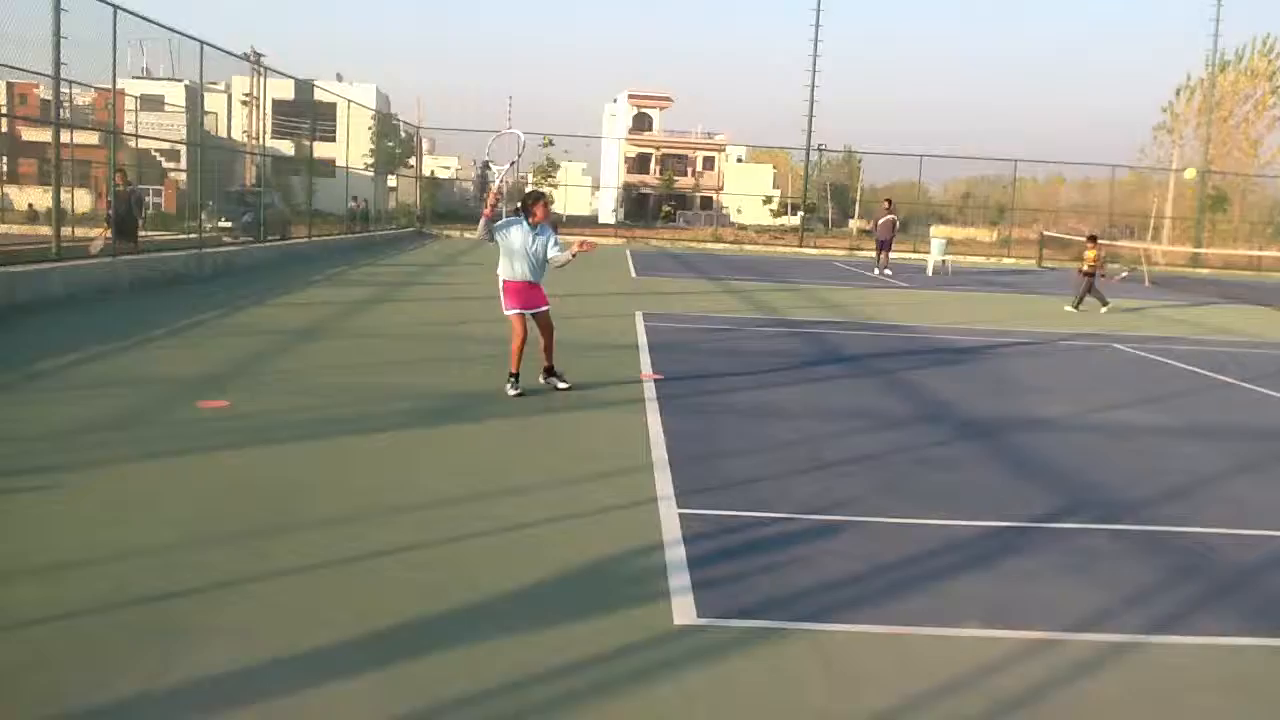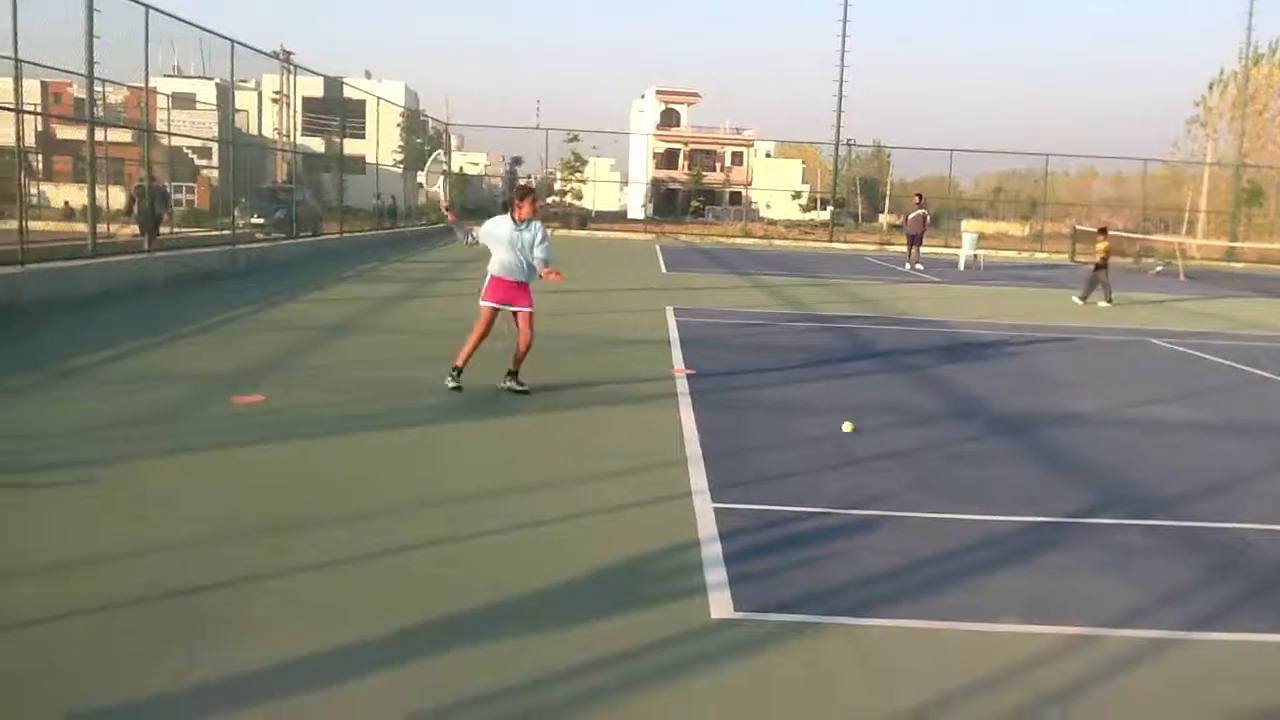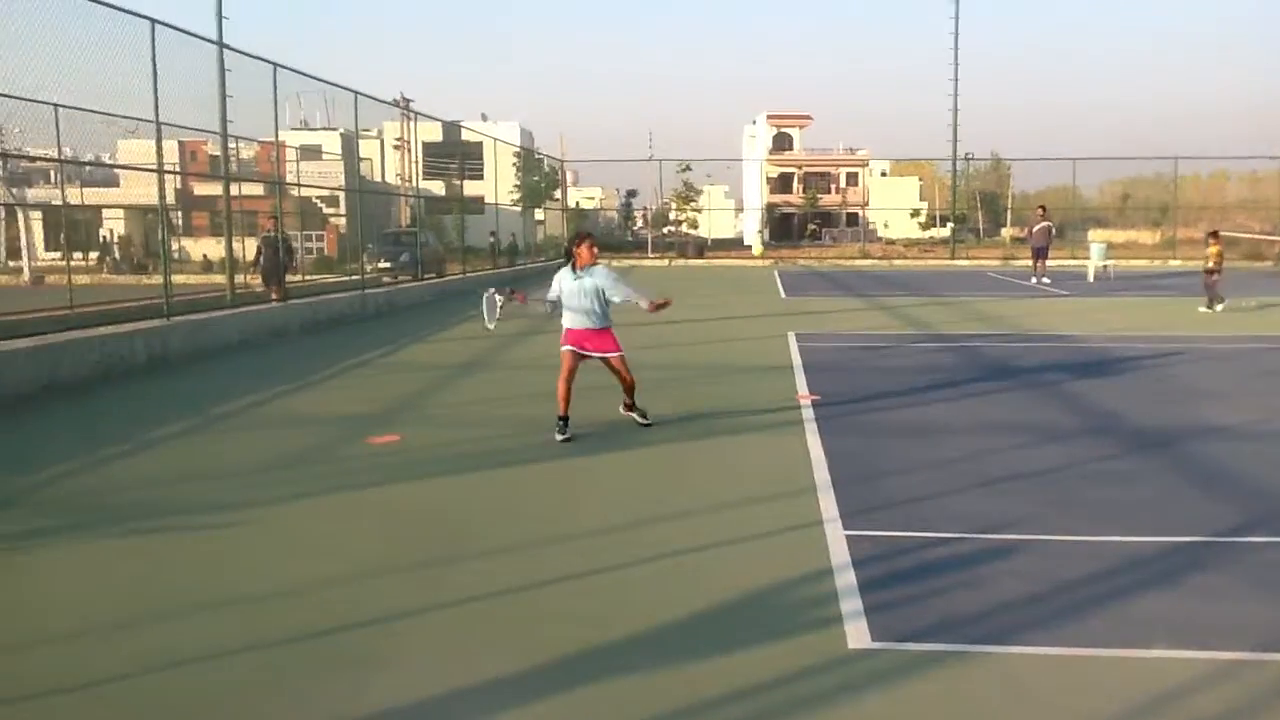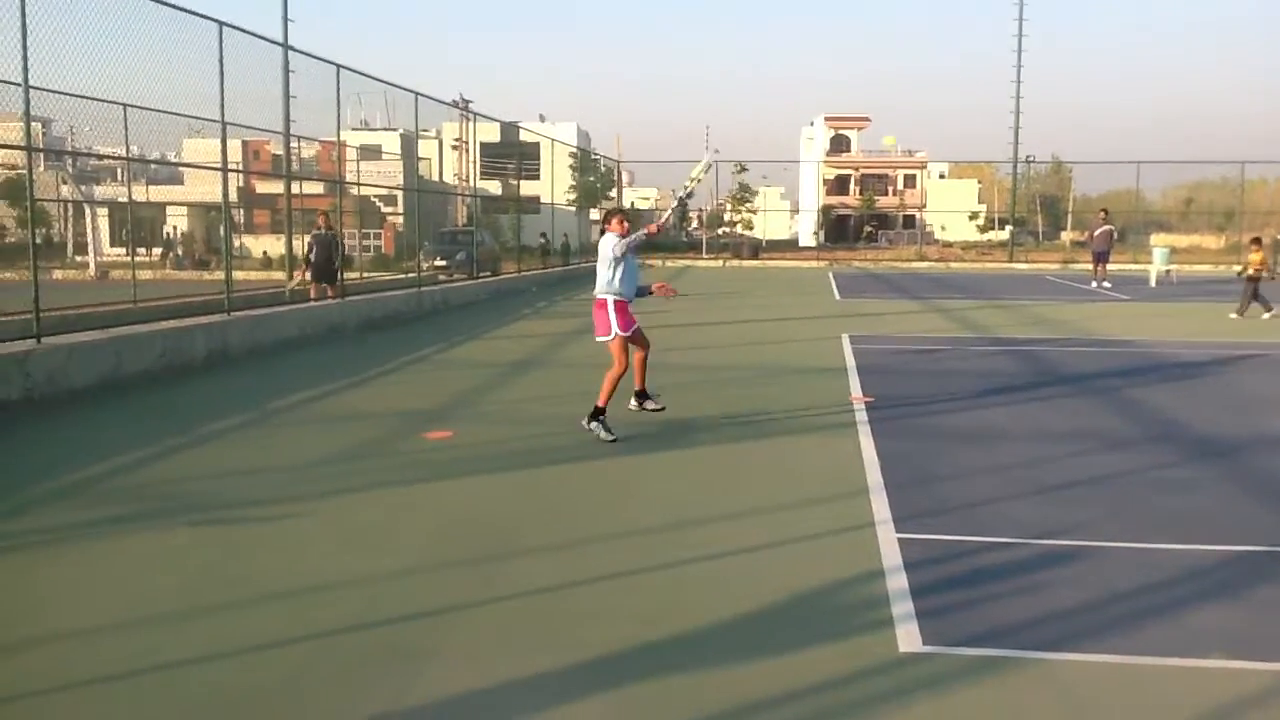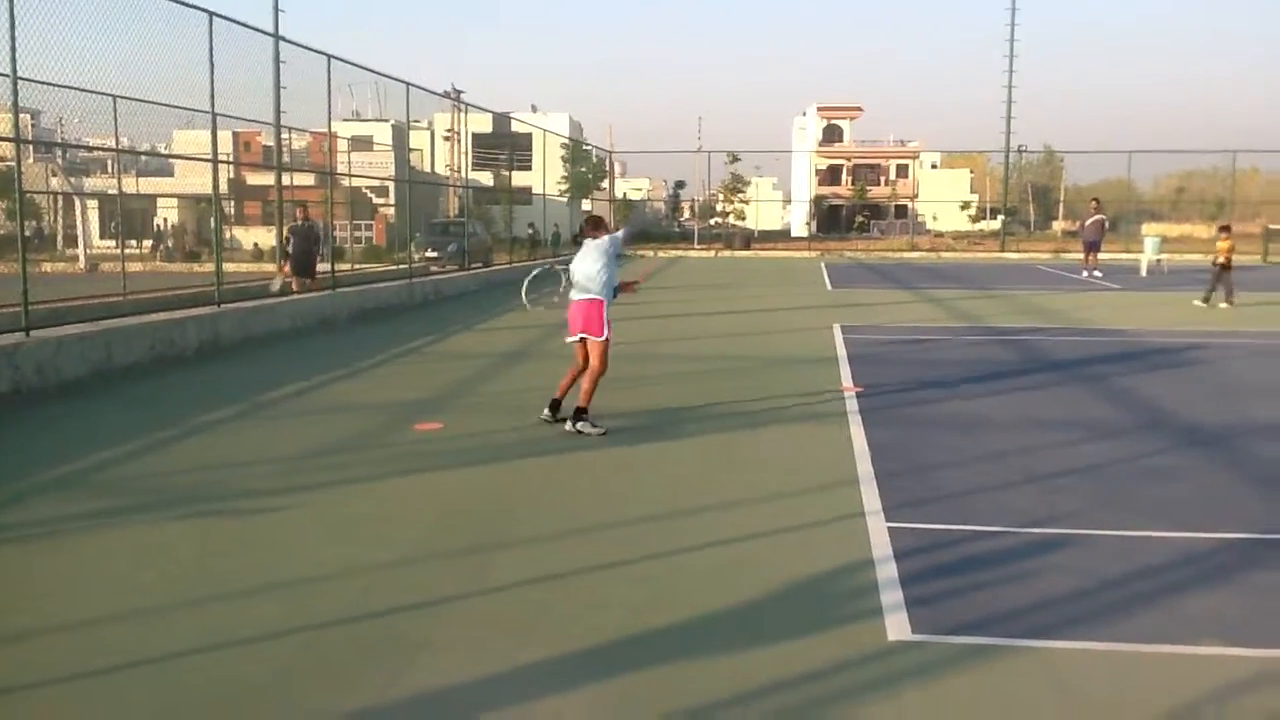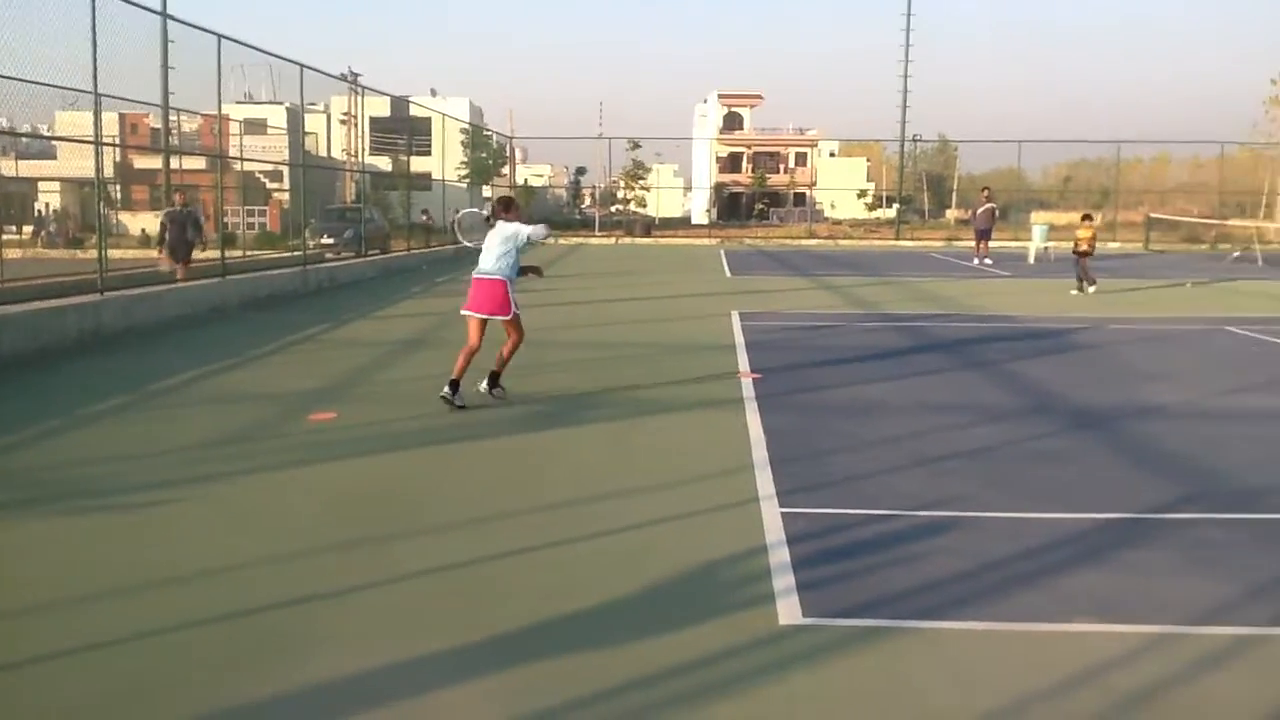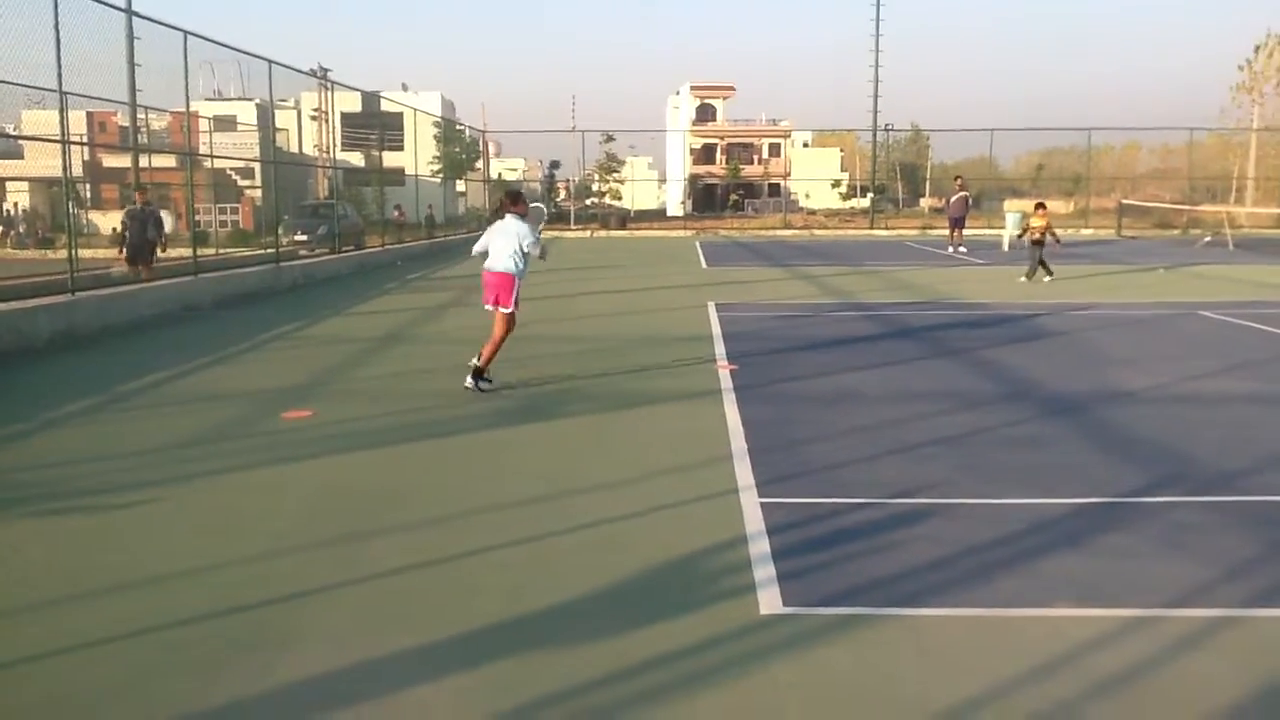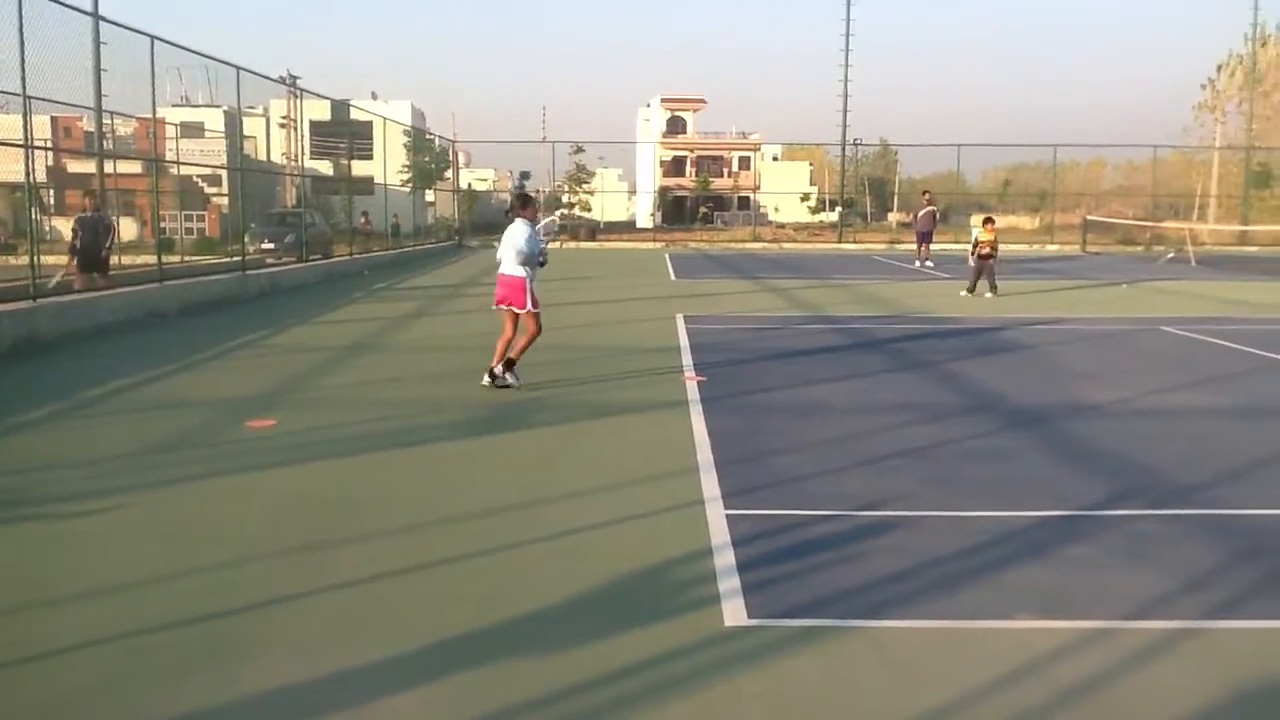
dt=0.3s
person 1, frame 1
left shoulder: (547, 232)
right shoulder: (510, 226)
left elbow: (555, 259)
right elbow: (483, 234)
left wrist: (574, 252)
right wrist: (489, 209)
left hip: (532, 286)
right hip: (512, 284)
left knee: (547, 330)
right knee: (520, 333)
left ankle: (549, 372)
right ankle: (513, 378)
person 1, frame 2
left shoulder: (537, 229)
right shoulder: (495, 224)
left elbow: (539, 258)
left wrist: (544, 271)
left hip: (521, 288)
right hip: (497, 282)
left knee: (527, 337)
right knee: (482, 329)
left ankle: (512, 376)
right ankle: (456, 372)
person 1, frame 3
left shoulder: (602, 273)
right shoulder: (561, 276)
left elbow: (624, 293)
right elbow: (550, 305)
left wrist: (649, 305)
left hip: (601, 333)
right hip: (573, 332)
left knee: (627, 379)
right knee: (566, 374)
left ankle: (629, 406)
right ankle: (562, 421)
person 1, frame 4
left shoulder: (627, 253)
right shoulder: (607, 242)
right elbow: (619, 249)
left wrist: (651, 289)
right wrist: (645, 232)
left hip: (620, 306)
right hip: (609, 306)
left knee: (643, 345)
right knee: (620, 364)
left ankle: (640, 397)
right ankle: (596, 417)
person 1, frame 5
left shoulder: (578, 258)
right shoulder: (606, 244)
right elbow: (624, 233)
left wrist: (618, 288)
left hip: (577, 306)
right hip: (594, 306)
left knee: (582, 363)
right knee: (598, 366)
left ankle: (553, 408)
right ankle: (578, 418)
person 1, frame 6
left shoulder: (493, 235)
right shoulder: (513, 230)
right elbow: (544, 231)
left wrist: (525, 269)
right wrist: (531, 230)
left hip: (478, 283)
right hip: (498, 288)
left knee: (473, 343)
right knee: (516, 336)
left ankle: (452, 388)
right ankle: (492, 380)
person 1, frame 7
left shoulder: (495, 226)
right shoulder: (523, 227)
left elbow: (477, 250)
right elbow: (539, 252)
right wrist: (543, 249)
left hip: (490, 274)
right hip: (508, 278)
left knee: (508, 324)
right knee: (500, 332)
left ankle: (480, 360)
right ankle: (476, 376)
person 1, frame 8
left shoulder: (510, 230)
right shoulder: (526, 231)
left elbow: (501, 256)
right elbow: (521, 258)
right wrist: (539, 260)
left hip: (504, 279)
right hip: (519, 282)
left knee: (510, 330)
right knee: (534, 329)
left ankle: (493, 374)
right ankle: (508, 365)
